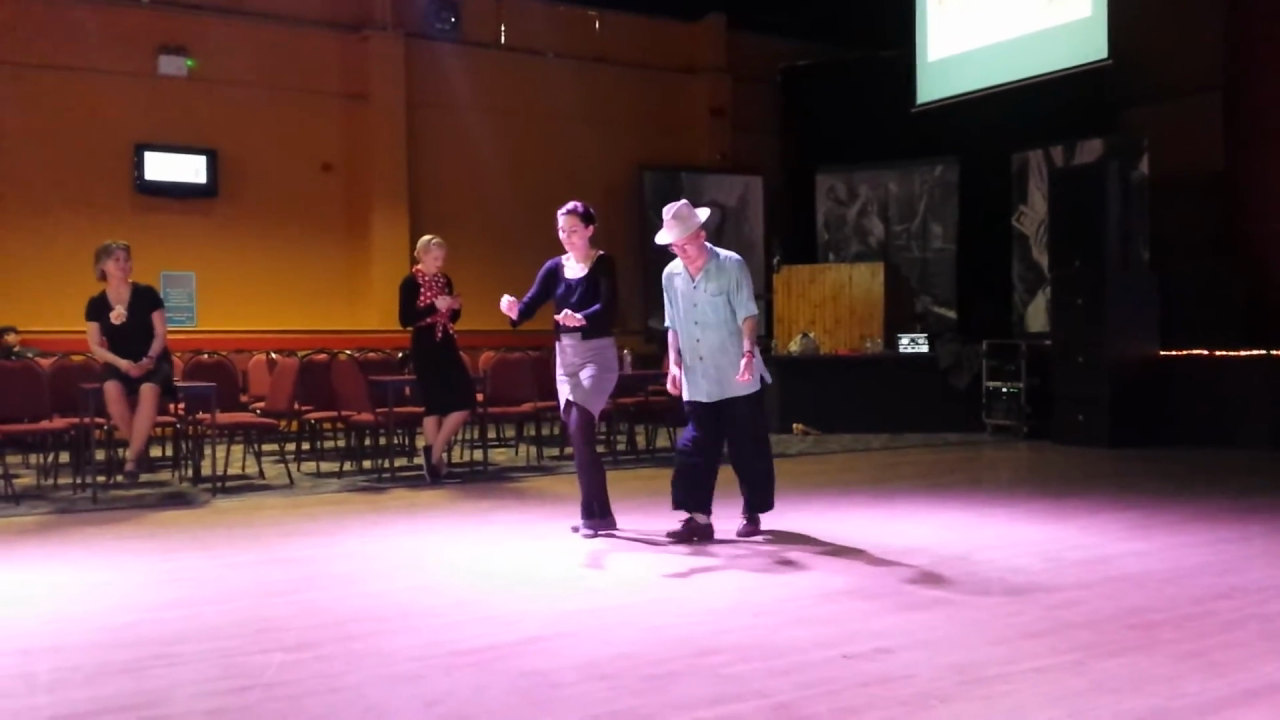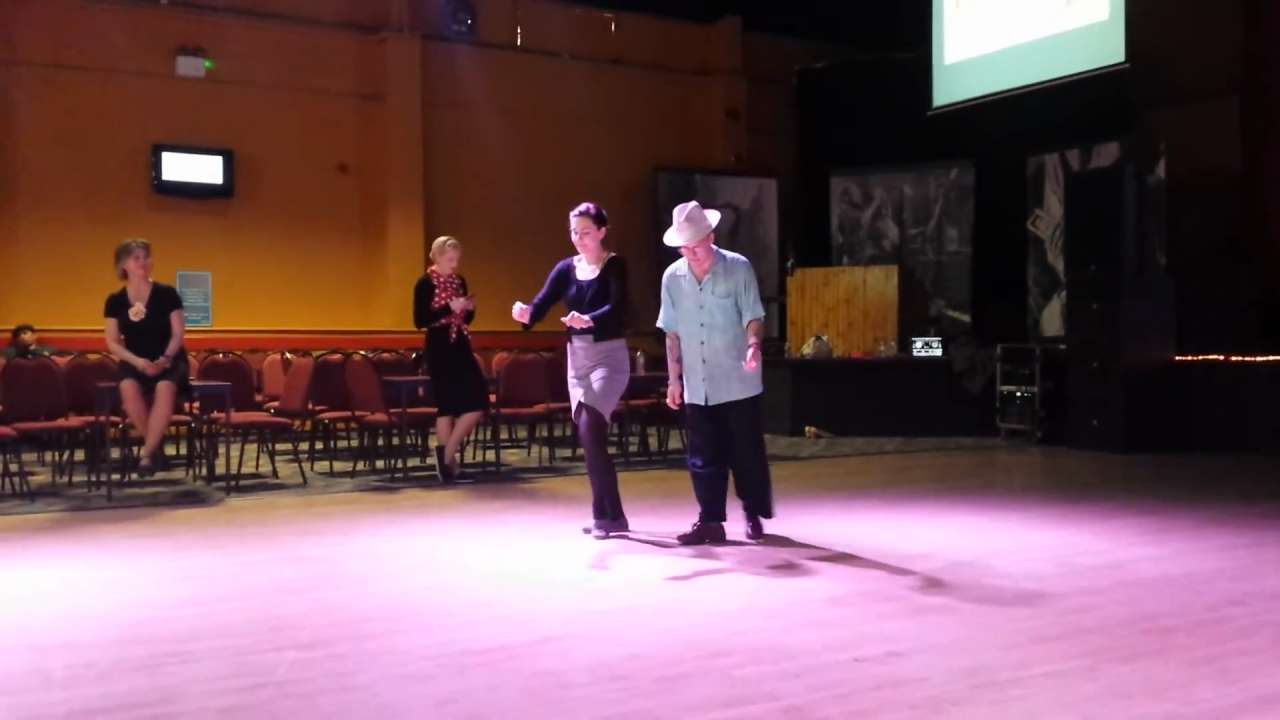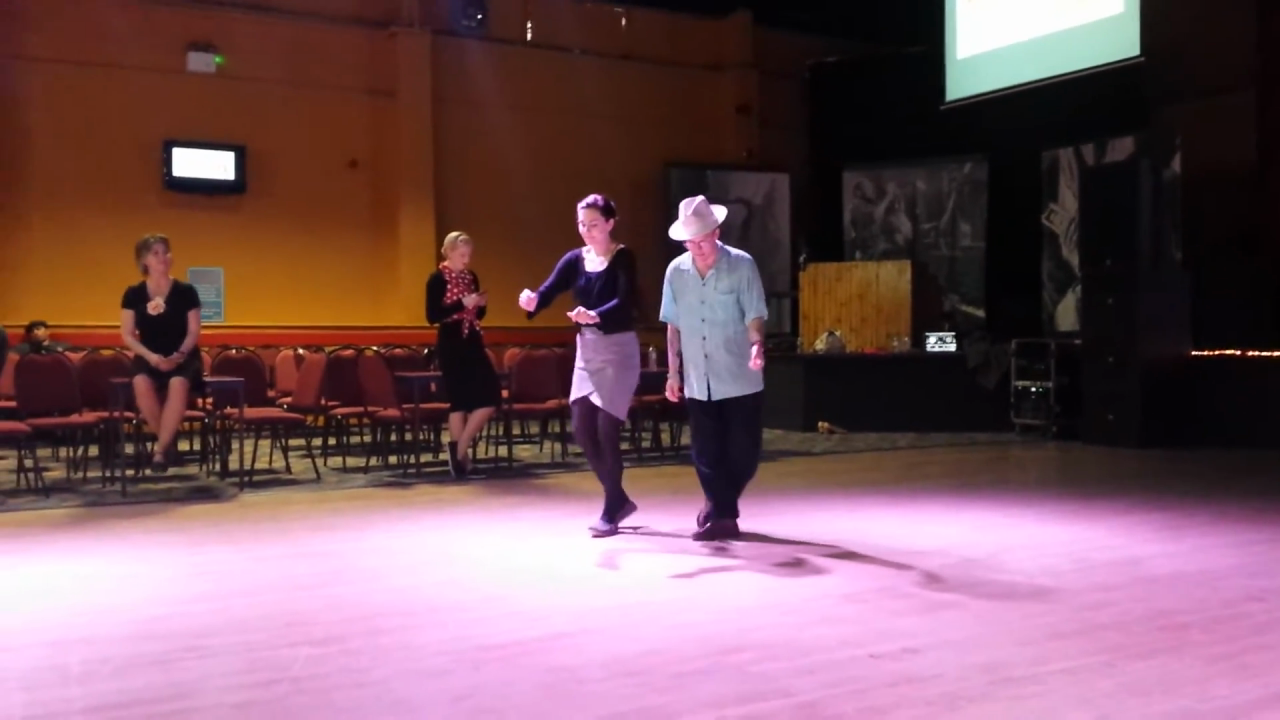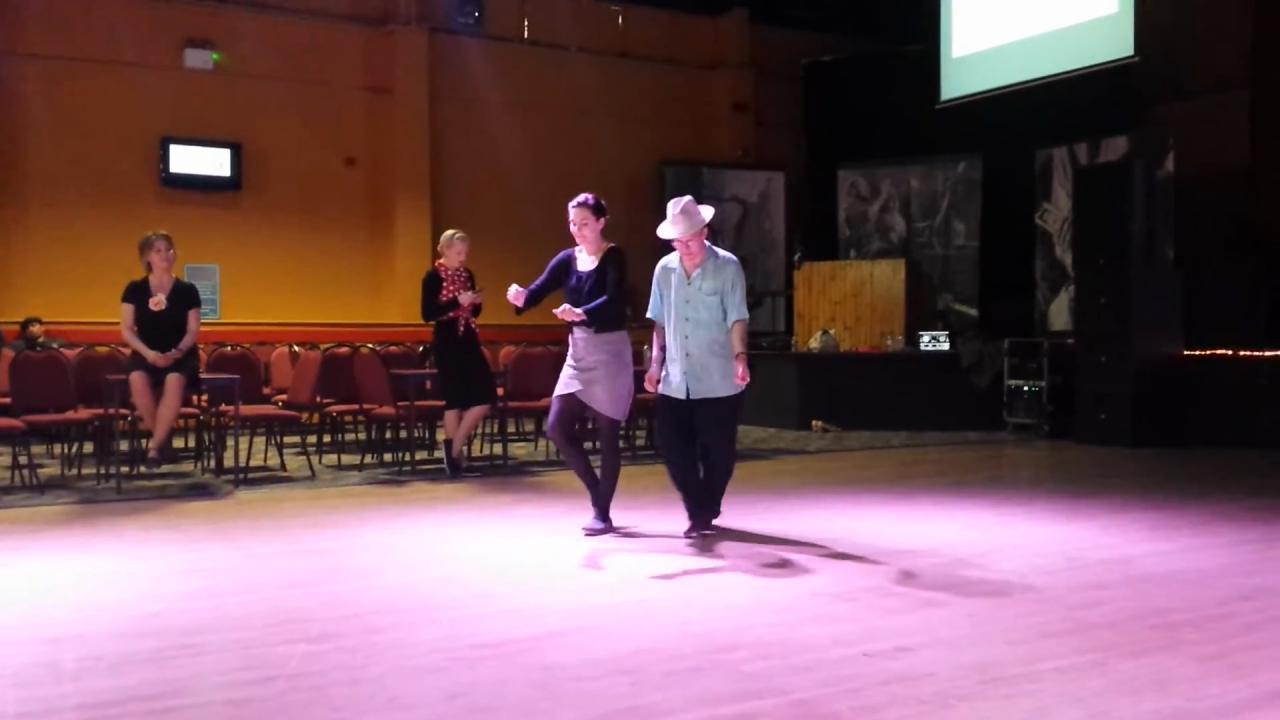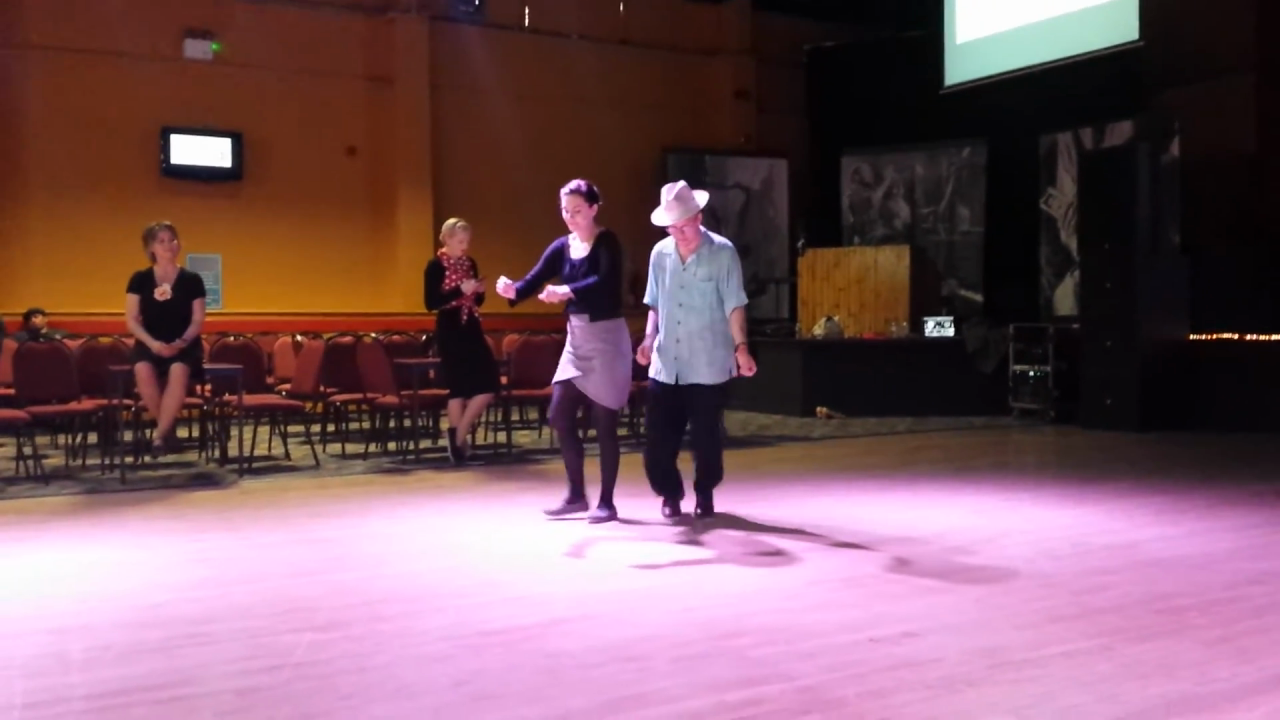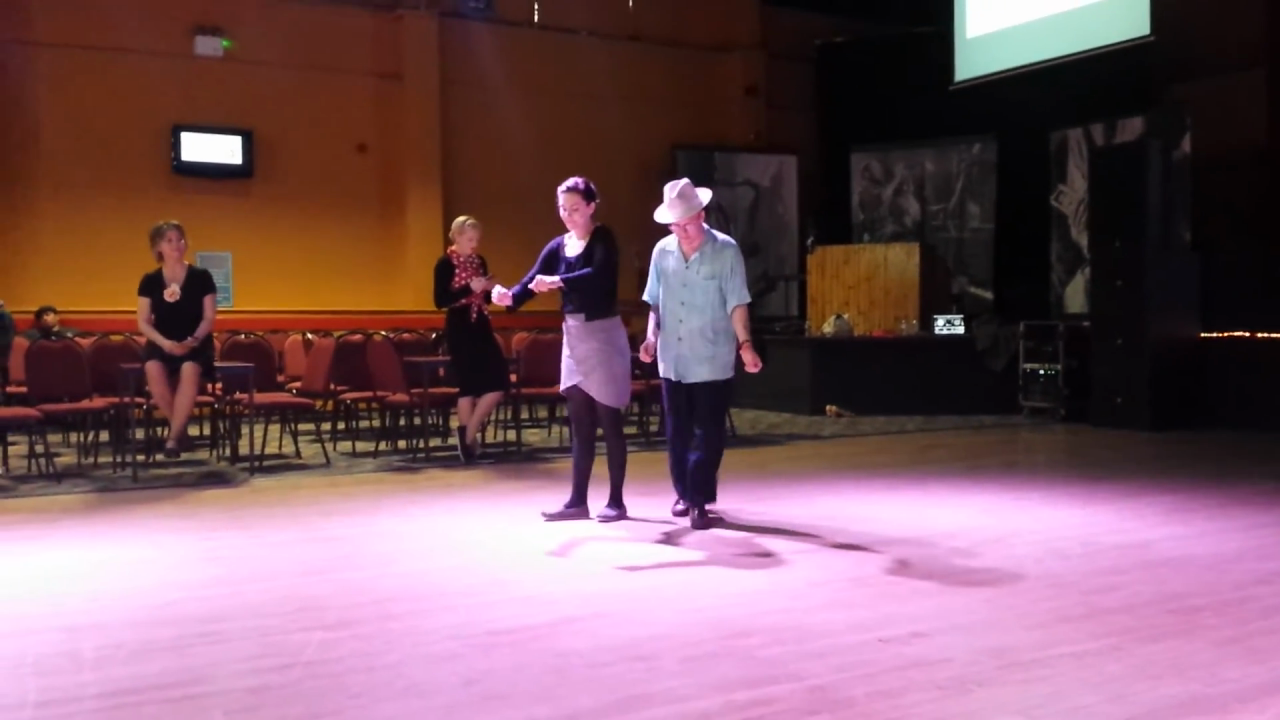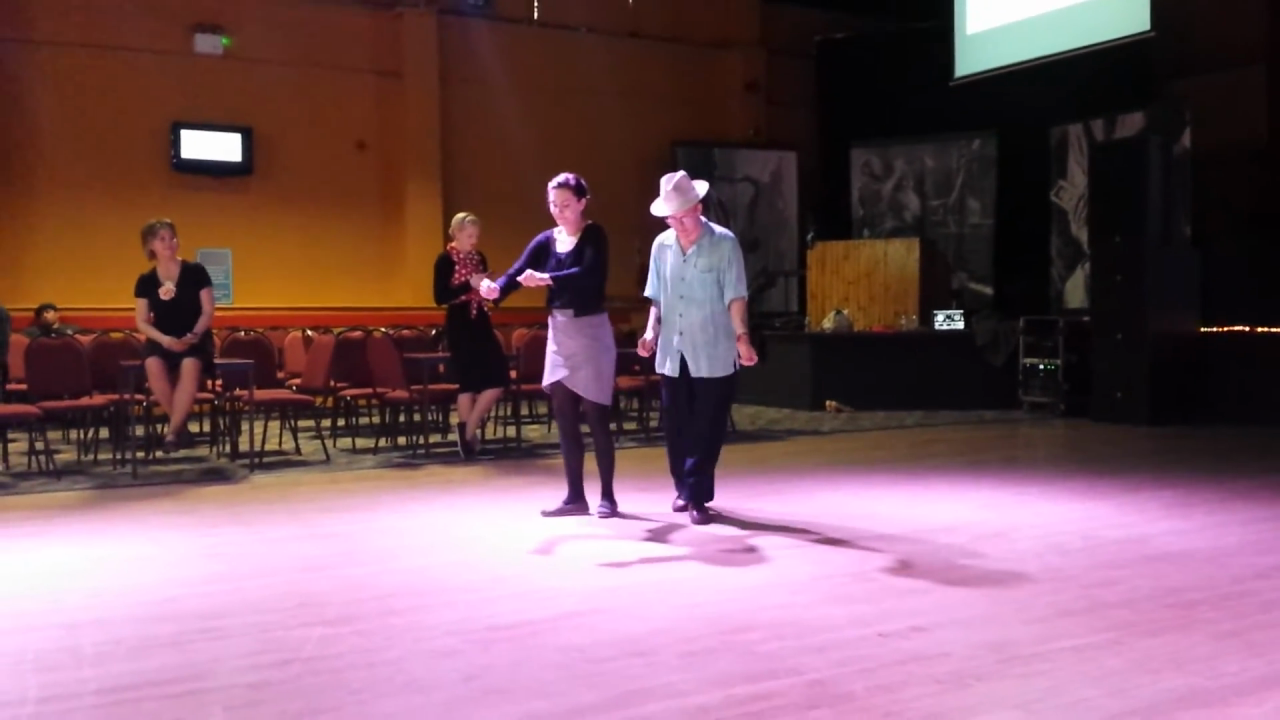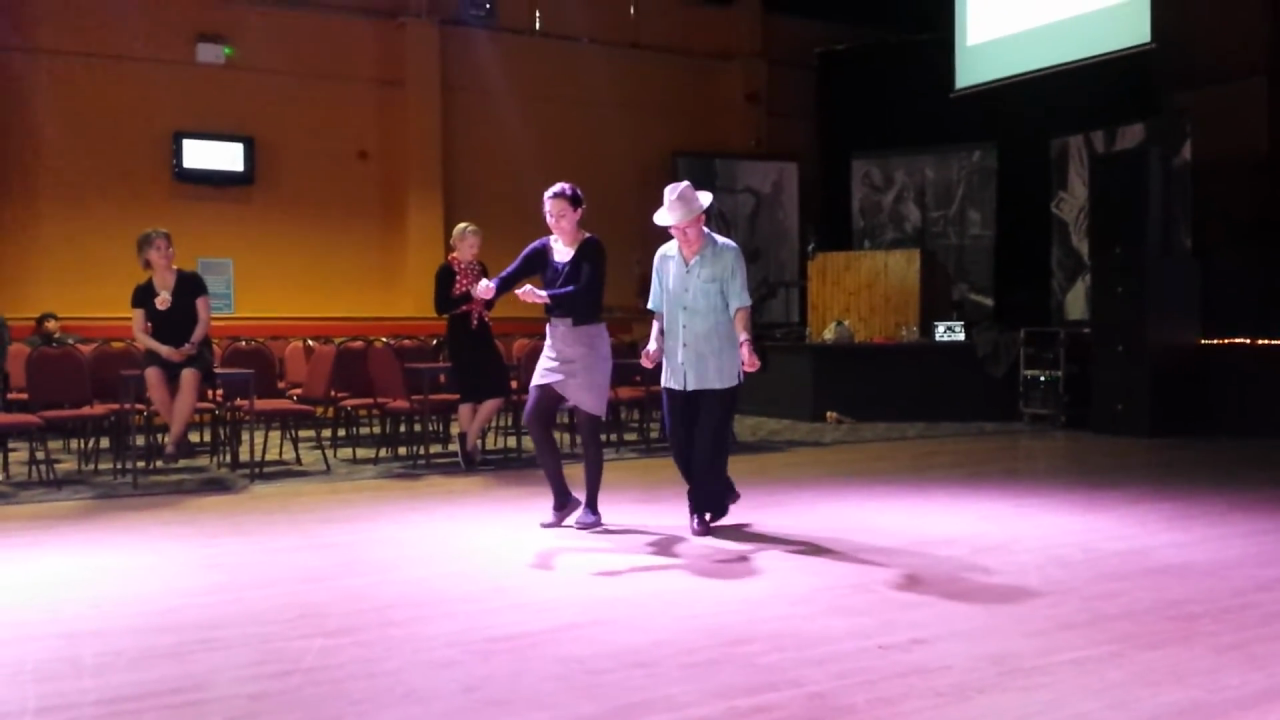
dt=0.2s
person 1, frame 1
left shoulder: (731, 266)
right shoulder: (670, 276)
left elbow: (747, 315)
right elbow: (674, 328)
left wrist: (748, 353)
right wrist: (674, 365)
left hip: (737, 378)
right hip: (696, 381)
left knee: (748, 447)
right knee: (694, 449)
left ankle: (753, 512)
right ankle: (698, 518)
person 1, frame 2
left shoulder: (738, 269)
right shoulder: (672, 278)
left elbow: (752, 317)
right elbow: (672, 332)
left wrist: (753, 346)
right wrist: (674, 378)
left hip: (738, 381)
right hip: (697, 384)
left knee: (746, 452)
right knee: (704, 455)
left ankle: (753, 514)
right ankle: (712, 521)
person 1, frame 3
left shoulder: (742, 265)
right shoulder: (676, 271)
left elbow: (755, 315)
right elbow: (674, 325)
left wrist: (756, 345)
right wrist: (673, 370)
left hip: (739, 378)
right hip: (698, 380)
left knee: (743, 450)
right knee: (708, 453)
left ankle: (719, 507)
right ankle: (722, 517)
person 1, frame 4
left shoulder: (727, 267)
right shoulder: (664, 269)
left elbow: (737, 319)
right elbow: (659, 321)
left wrist: (739, 357)
right wrist: (656, 361)
left hip: (718, 377)
right hip: (676, 378)
left knee: (718, 450)
right knee: (673, 446)
left ankle: (707, 510)
right ankle: (699, 505)
person 1, frame 5
left shoulder: (722, 252)
right shoulder: (659, 254)
left elbow: (734, 305)
left wrist: (740, 347)
right wrist: (649, 338)
left hip: (709, 363)
right hip: (666, 363)
left knee: (706, 434)
right knee: (659, 435)
left ankle: (705, 493)
right ankle: (671, 494)
person 1, frame 6
left shoulder: (726, 250)
right shoulder: (662, 252)
left elbow: (736, 303)
left wrist: (745, 344)
right wrist: (651, 336)
left hip: (712, 361)
right hip: (673, 360)
left knee: (707, 433)
right knee: (678, 432)
left ankle: (699, 500)
right ankle: (684, 493)
person 1, frame 7
left shoulder: (724, 243)
right shoulder: (661, 246)
left elbow: (735, 296)
left wrist: (741, 336)
right wrist: (651, 331)
left hip: (713, 355)
right hip: (671, 354)
left knee: (706, 429)
right knee: (676, 427)
left ankle: (698, 497)
right ankle: (685, 488)
person 1, frame 8
left shoulder: (727, 254)
right shoulder: (663, 257)
left elbow: (739, 306)
left wrist: (744, 343)
right wrist: (655, 342)
left hip: (717, 367)
right hip: (676, 368)
left knee: (710, 442)
right knee: (681, 441)
left ankle: (702, 508)
right ankle: (719, 495)
person 2, frame 1
left shoulder: (603, 264)
right shoulder: (554, 267)
left elbow: (607, 307)
right elbow: (532, 304)
left wrist: (581, 318)
right wrist: (514, 309)
left hip: (597, 353)
right hip: (565, 355)
left knee: (578, 430)
right knee: (582, 438)
left ankle: (590, 512)
right ankle: (603, 513)
person 2, frame 2
left shoulder: (614, 266)
right shoulder: (566, 268)
left elbow: (616, 309)
right elbow: (543, 303)
left wrist: (588, 320)
right wrist: (526, 313)
left hip: (608, 355)
right hip: (577, 357)
left knee: (590, 431)
right knee: (592, 438)
left ankle: (600, 513)
right ankle: (614, 514)
person 2, frame 3
left shoulder: (623, 258)
right shoulder: (574, 259)
left elbow: (624, 302)
right elbow: (549, 291)
left wrist: (594, 316)
right wrist: (532, 301)
left hip: (618, 349)
right hip: (587, 351)
left knee: (608, 432)
right knee: (584, 432)
left ankle: (610, 514)
right ankle: (620, 501)
person 2, frame 4
left shoulder: (614, 257)
right shoulder: (567, 259)
left elbow: (613, 300)
right elbow: (539, 290)
left wrist: (581, 313)
right wrist: (521, 298)
left hip: (610, 348)
right hip: (578, 350)
left knee: (607, 434)
right knee: (557, 428)
left ankle: (602, 513)
right ankle: (597, 492)
person 2, frame 5
left shoulder: (607, 242)
right shoulder: (561, 247)
left elbow: (604, 282)
right elbow: (534, 281)
left wrist: (567, 292)
right wrist: (513, 290)
left hip: (607, 335)
right hip: (576, 337)
left knee: (604, 422)
right knee: (559, 416)
left ankle: (606, 502)
right ankle: (576, 494)
person 2, frame 6
left shoulder: (602, 237)
right shoulder: (557, 247)
left elbow: (598, 276)
right elbow: (531, 282)
left wrist: (557, 282)
right wrist: (509, 296)
left hip: (604, 334)
right hip: (573, 336)
left knee: (609, 420)
right knee: (580, 422)
left ankle: (616, 501)
right ankle: (578, 500)
person 2, frame 7
left shoulder: (594, 235)
right shoulder: (546, 240)
left elbow: (589, 275)
right elbow: (518, 273)
left wrist: (546, 279)
right wrist: (496, 288)
left hip: (591, 331)
right hip: (559, 333)
left knee: (595, 416)
right knee: (566, 417)
left ankle: (607, 496)
right ankle: (575, 496)
person 2, frame 8
left shoulder: (591, 248)
right shoulder: (542, 249)
left elbow: (586, 291)
right elbow: (511, 276)
left wrist: (544, 296)
right wrist: (490, 287)
left hip: (588, 342)
right hip: (555, 343)
left knee: (588, 428)
right knee: (535, 419)
left ankle: (591, 506)
right ankle: (563, 498)
person 3, frame 1
left shoulder: (445, 280)
right shoulder: (410, 282)
right elbow: (405, 320)
left wrist: (455, 307)
right wrist: (434, 307)
left hip: (447, 345)
right hip: (425, 347)
left knee: (465, 400)
right knee: (434, 404)
left ankle: (434, 454)
right ankle: (434, 461)
person 3, frame 2
left shoulder: (459, 281)
right shoulder: (425, 284)
right elbow: (420, 321)
left wrist: (469, 309)
right wrist: (448, 308)
left hip: (461, 346)
right hip: (439, 348)
left knee: (477, 401)
right knee: (447, 404)
left ankle: (447, 455)
right ankle: (447, 461)
person 3, frame 3
left shoulder: (471, 277)
right shoulder: (437, 279)
right elbow: (432, 316)
left wrist: (481, 305)
right wrist: (460, 303)
left hip: (473, 342)
right hip: (451, 344)
left knee: (490, 397)
right knee: (460, 400)
left ankle: (459, 451)
right ankle: (459, 457)
person 3, frame 4
left shoulder: (467, 275)
right shoulder: (433, 277)
right elbow: (428, 314)
left wrist: (477, 302)
right wrist: (457, 301)
left hip: (468, 339)
right hip: (447, 341)
left knee: (485, 395)
right knee: (455, 398)
left ankle: (454, 449)
right ankle: (455, 454)
person 3, frame 5
left shoulder: (470, 264)
right shoulder: (436, 266)
right elbow: (431, 303)
left wrist: (480, 291)
right wrist: (459, 290)
left hip: (471, 328)
right hip: (450, 330)
left knee: (489, 383)
right knee: (459, 386)
left ankle: (459, 437)
right ankle: (458, 442)
person 3, frame 6
left shoulder: (479, 261)
right shoulder: (445, 264)
right elbow: (440, 301)
left wrist: (489, 289)
right wrist: (469, 288)
left hip: (481, 326)
right hip: (459, 328)
left knee: (498, 382)
right knee: (468, 385)
left ankle: (468, 435)
right ankle: (468, 441)
person 3, frame 7
left shoulder: (479, 258)
right shoulder: (445, 260)
right elbow: (440, 297)
right wrist: (469, 285)
left hip: (481, 322)
right hip: (459, 324)
left knee: (498, 377)
right knee: (468, 381)
left ankle: (468, 431)
right ankle: (468, 437)
person 3, frame 8
left shoulder: (480, 268)
right shoulder: (447, 270)
right elbow: (441, 308)
right wrist: (469, 295)
left hip: (482, 332)
right hip: (460, 335)
left knee: (499, 388)
right knee: (469, 391)
left ankle: (469, 441)
right ankle: (468, 447)
person 4, frame 1
left shoulder: (147, 294)
right shoulder: (96, 304)
left elbow: (161, 334)
right elbow: (95, 346)
left wrist: (148, 360)
right wrist: (121, 363)
left hip: (153, 361)
right hip: (118, 364)
left knee: (148, 390)
right knee: (112, 390)
left ankle: (133, 456)
right ankle: (137, 447)
person 4, frame 2
left shoulder: (166, 293)
right shoulder: (115, 301)
left elbow: (178, 333)
right elbow: (112, 343)
left wrist: (165, 359)
right wrist: (137, 361)
left hip: (169, 361)
right hip: (135, 362)
left knee: (165, 388)
right knee: (128, 388)
left ankle: (147, 452)
right ankle: (154, 444)
person 4, frame 3
left shoulder: (185, 291)
right shoulder: (133, 294)
left elbow: (194, 331)
right elbow: (127, 335)
left wrist: (180, 355)
right wrist: (151, 357)
left hip: (182, 358)
right hip: (148, 357)
left knee: (178, 384)
right knee: (142, 384)
left ankle: (160, 448)
right ankle: (167, 440)
person 4, frame 4
left shoulder: (187, 290)
right shoulder: (135, 289)
left elbow: (193, 331)
right elbow: (126, 330)
left wrist: (178, 352)
right wrist: (148, 353)
left hip: (180, 355)
right hip: (145, 354)
left knee: (174, 381)
right knee: (138, 380)
left ankle: (155, 445)
right ankle: (162, 437)
person 4, frame 5
left shoulder: (192, 280)
right shoulder: (140, 279)
left elbow: (198, 321)
right elbow: (131, 320)
left wrist: (182, 342)
right wrist: (152, 344)
left hip: (184, 346)
right hip: (149, 345)
left knee: (178, 371)
right knee: (143, 371)
left ankle: (160, 434)
right ankle: (166, 428)
person 4, frame 6
left shoulder: (201, 277)
right shoulder: (149, 281)
left elbow: (209, 317)
right elbow: (143, 322)
left wrist: (194, 339)
right wrist: (164, 342)
left hip: (195, 344)
right hip: (162, 344)
left knee: (189, 370)
right knee: (153, 370)
left ankle: (174, 436)
right ankle: (179, 428)
person 4, frame 7
left shoulder: (196, 272)
right shoulder: (145, 281)
left elbow: (208, 311)
right elbow: (142, 322)
left wrist: (194, 335)
right wrist: (164, 339)
left hip: (195, 340)
right hip: (162, 341)
left knee: (189, 366)
right knee: (153, 366)
left ankle: (173, 430)
right ankle: (180, 424)
person 4, frame 8
left shoulder: (191, 280)
right shoulder: (142, 291)
left elbow: (204, 320)
right elbow: (139, 333)
left wrist: (191, 345)
right wrist: (162, 349)
left hip: (194, 348)
right hip: (160, 350)
left knee: (189, 376)
right knee: (153, 376)
left ankle: (173, 441)
right ankle: (179, 433)
